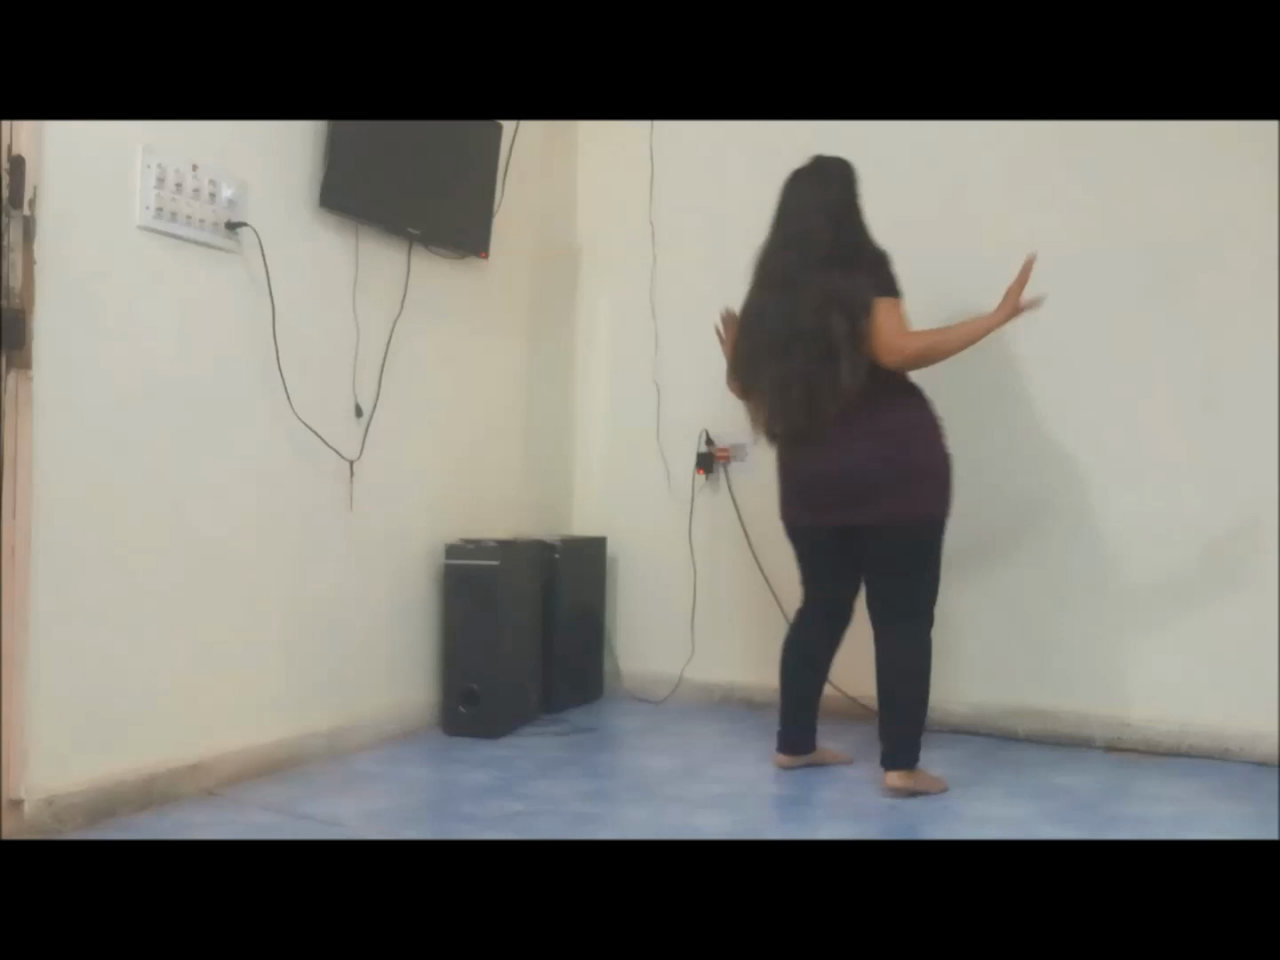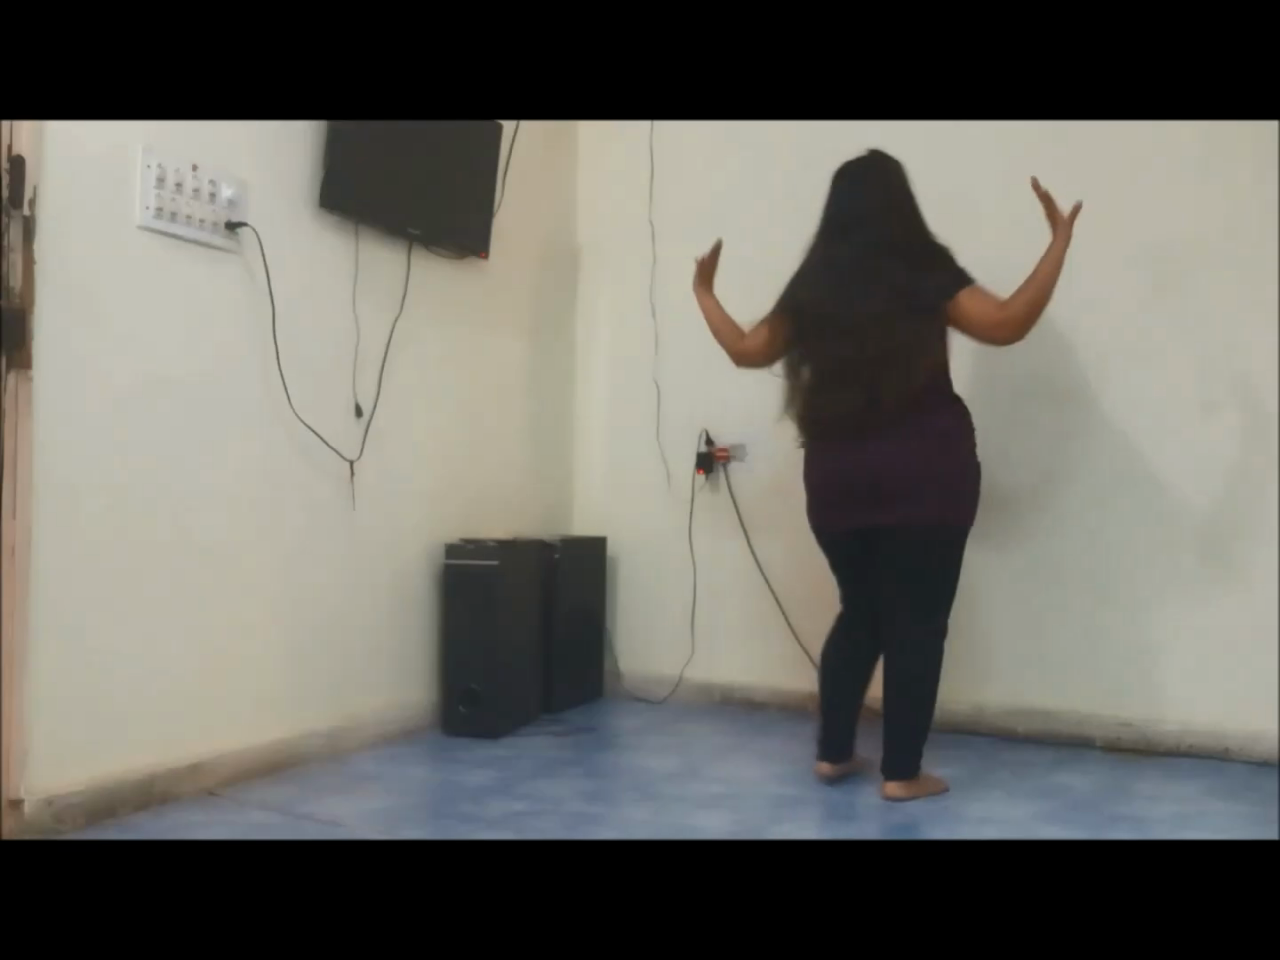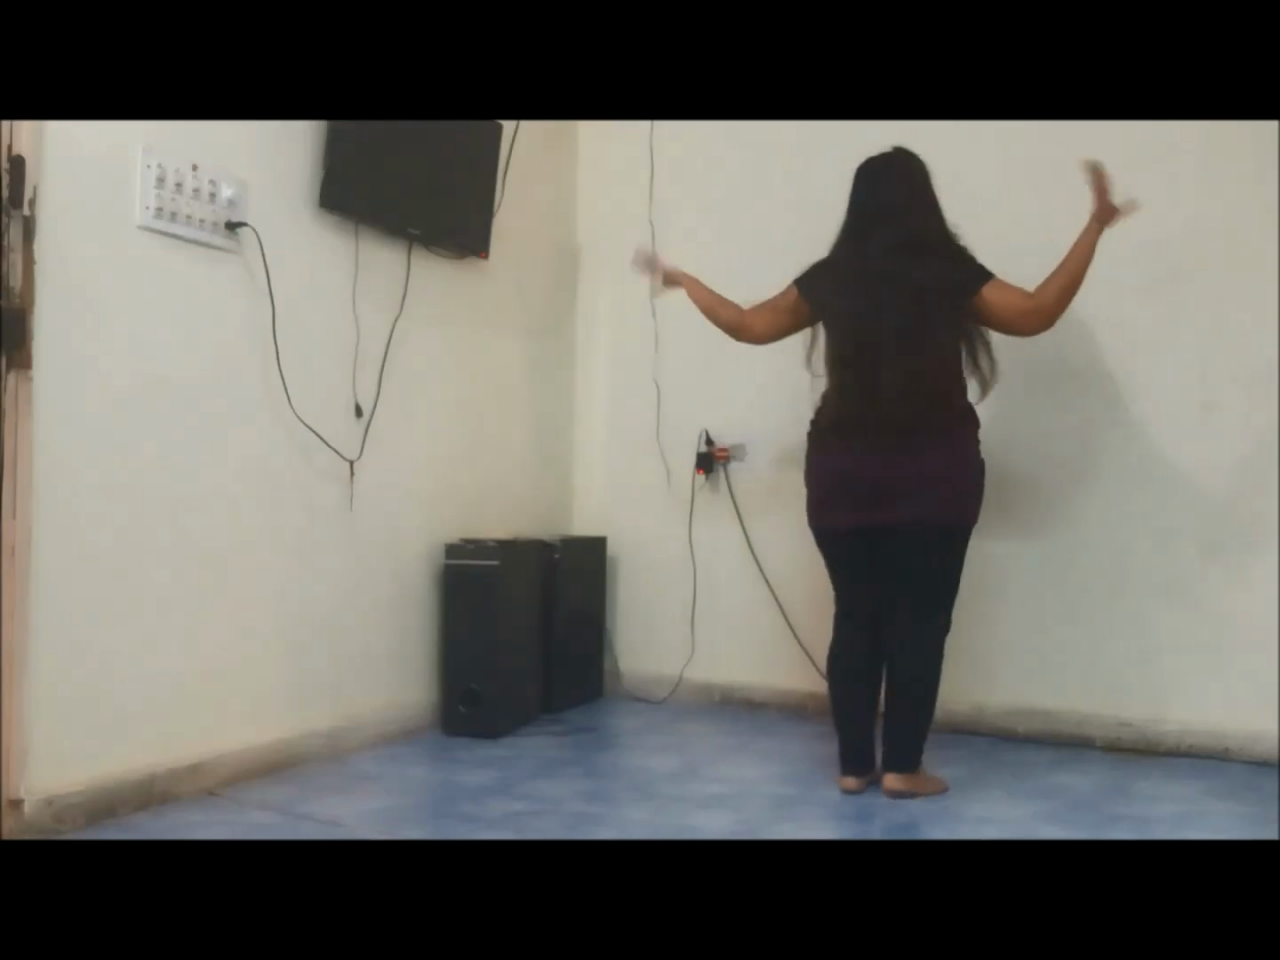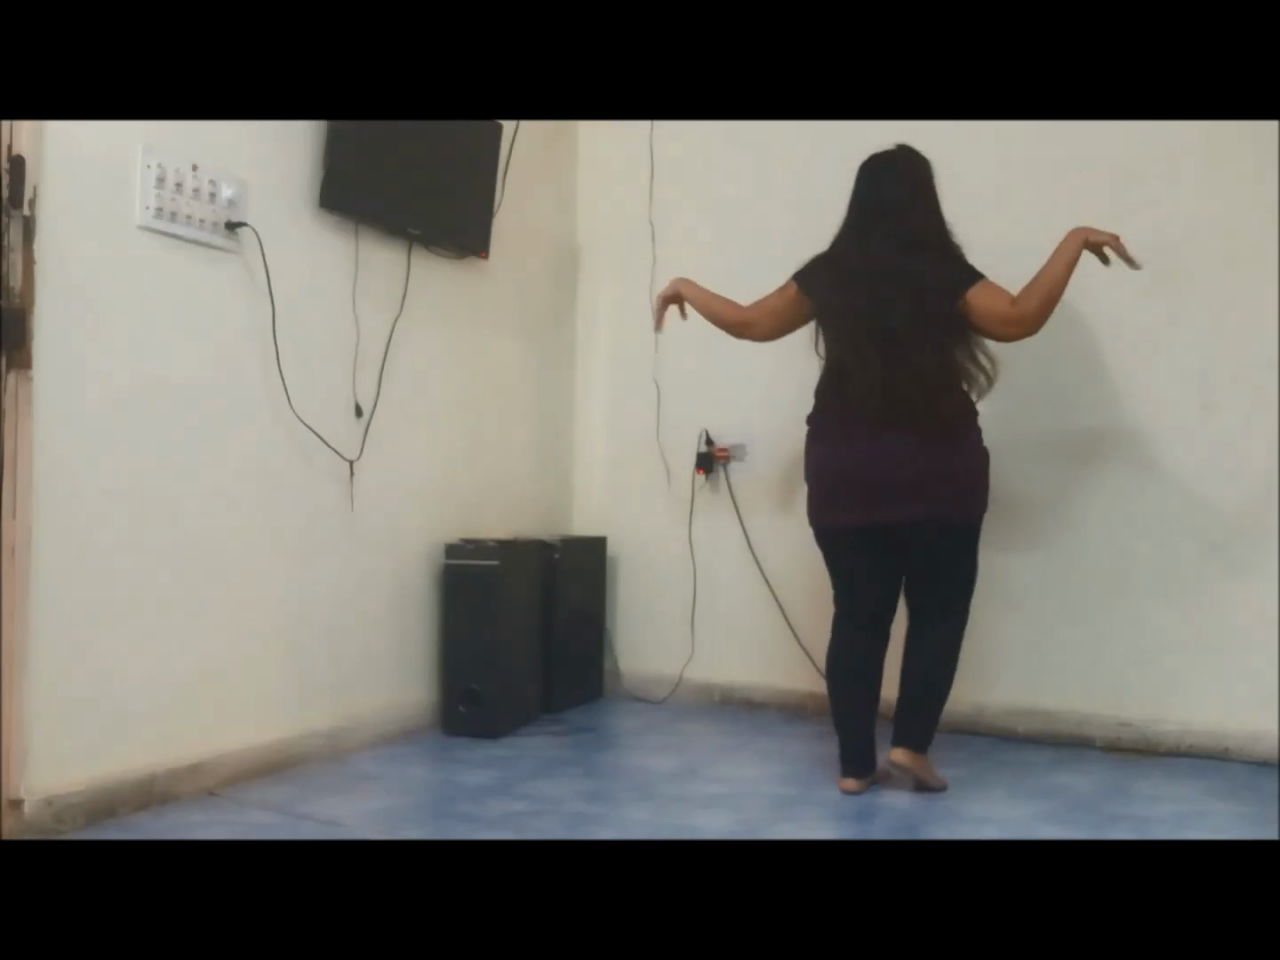
dt=0.2s
person 1, frame 1
left shoulder: (771, 289)
right shoulder: (862, 269)
left elbow: (745, 384)
right elbow: (897, 351)
left wrist: (732, 344)
right wrist: (998, 315)
left hip: (810, 470)
right hip: (891, 464)
left knee: (822, 605)
right knee: (902, 614)
left ankle: (794, 742)
right ankle: (901, 763)
person 1, frame 2
left shoulder: (815, 284)
right shoulder: (922, 270)
left elbow: (748, 351)
right elbow: (1006, 325)
left wrist: (704, 293)
right wrist: (1059, 243)
left hip: (837, 473)
right hip: (923, 472)
left knee: (861, 611)
right knee: (916, 620)
left ankle: (834, 751)
right ankle: (902, 771)
person 1, frame 3
left shoulder: (833, 278)
right shoulder: (948, 273)
left elbow: (747, 325)
right elbow: (1035, 314)
left wrist: (682, 279)
right wrist: (1093, 228)
left hip: (842, 471)
right hip: (932, 473)
left knee: (856, 617)
right knee: (919, 620)
left ankle: (854, 764)
right ankle: (902, 767)
person 1, frame 4
left shoulder: (830, 274)
right shoulder: (942, 273)
left elbow: (749, 323)
right elbow: (1017, 319)
left wrist: (683, 288)
right wrist: (1072, 244)
left hip: (845, 471)
right hip: (936, 469)
left knee: (857, 616)
right knee: (938, 611)
left ankle: (855, 764)
right ankle: (911, 744)
